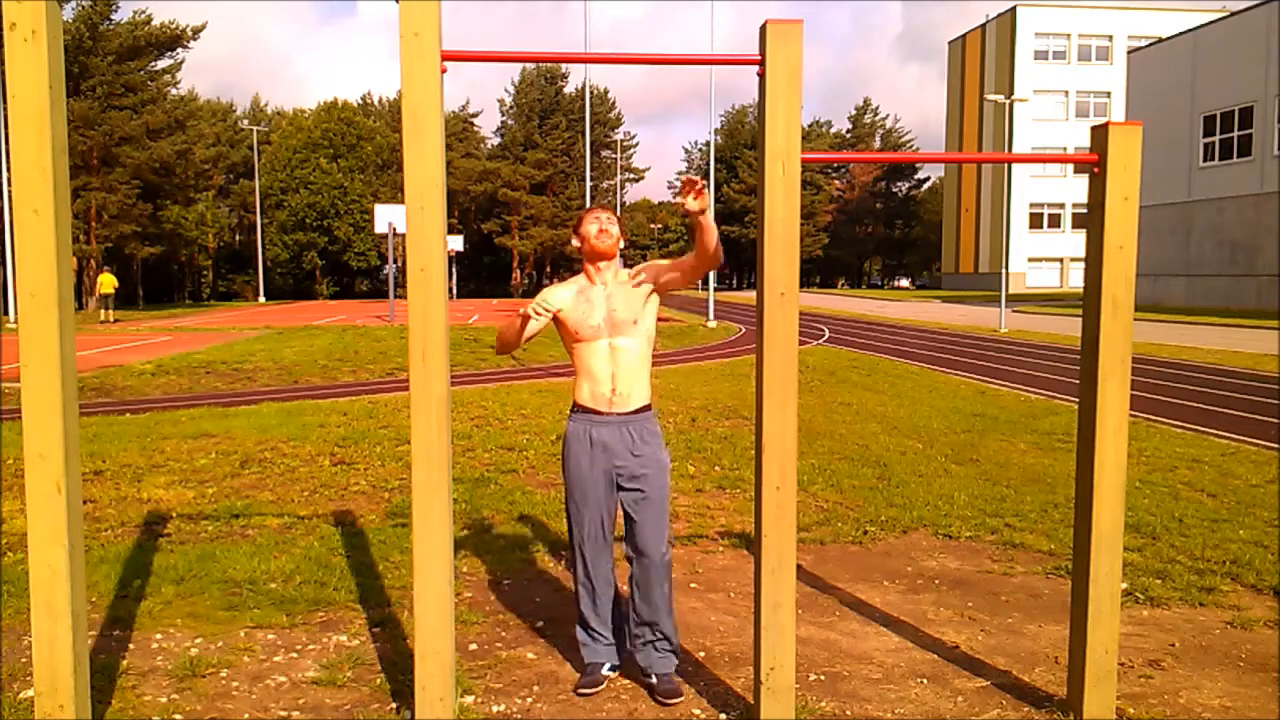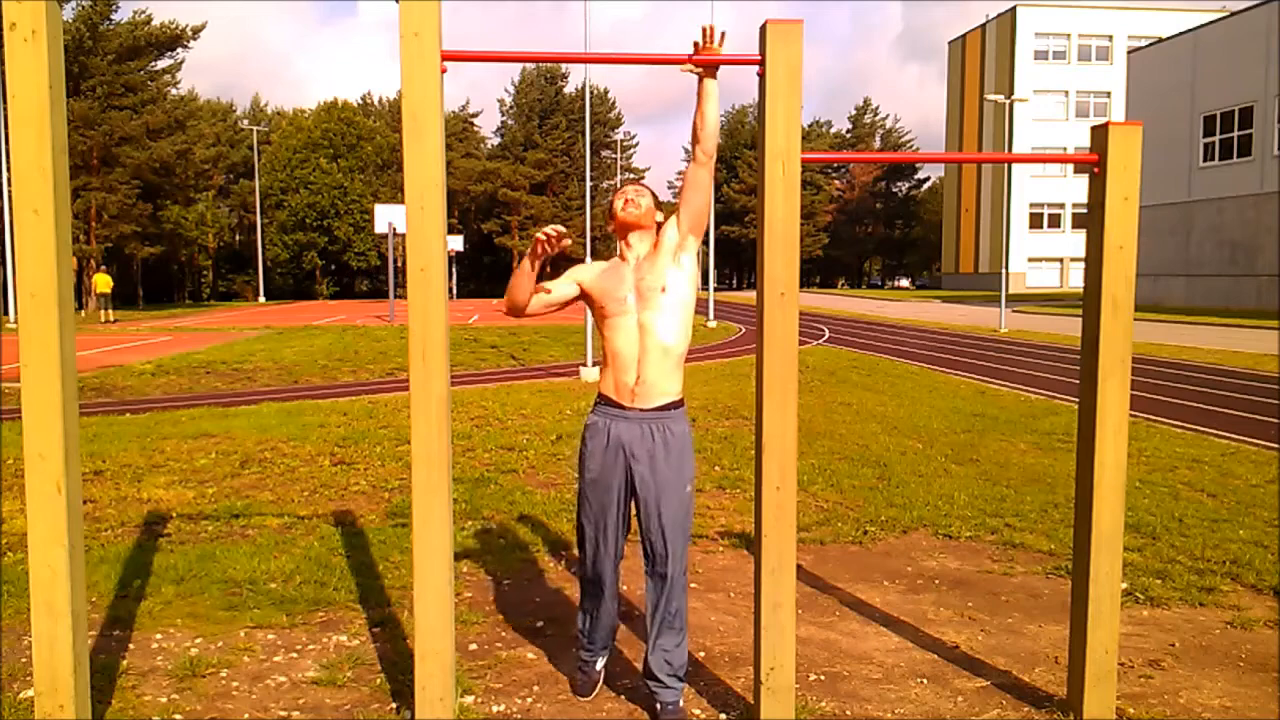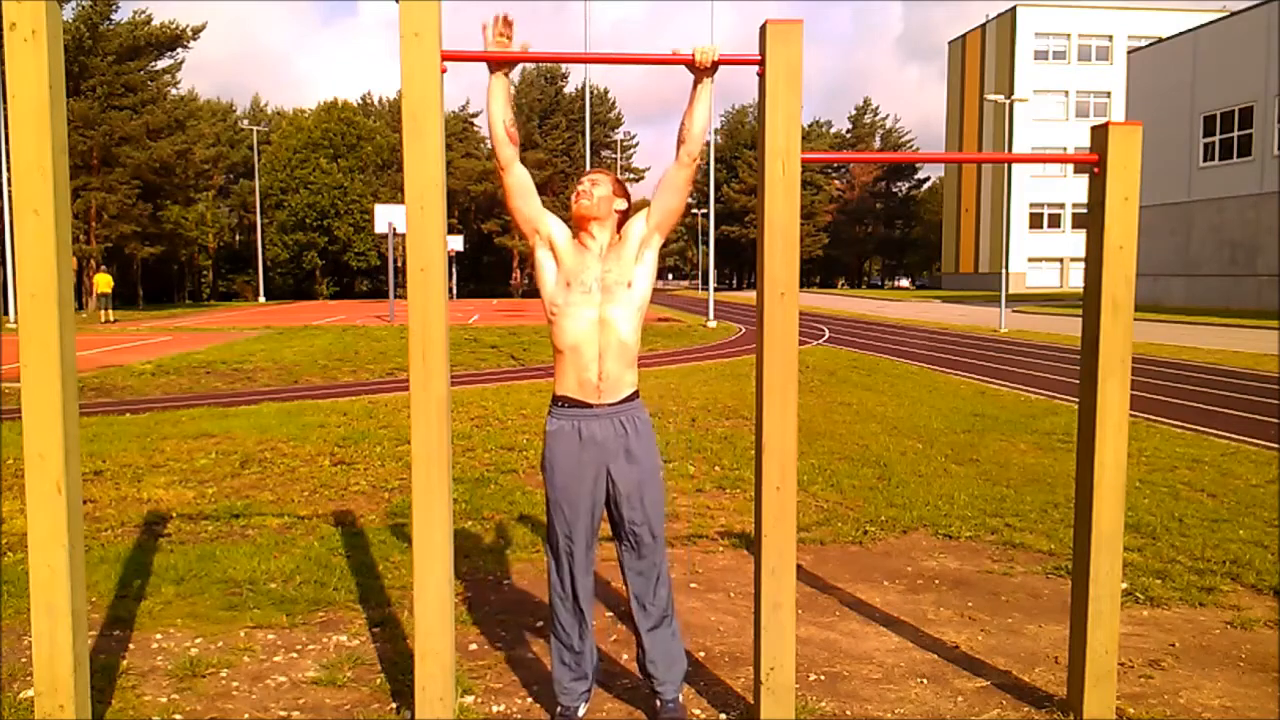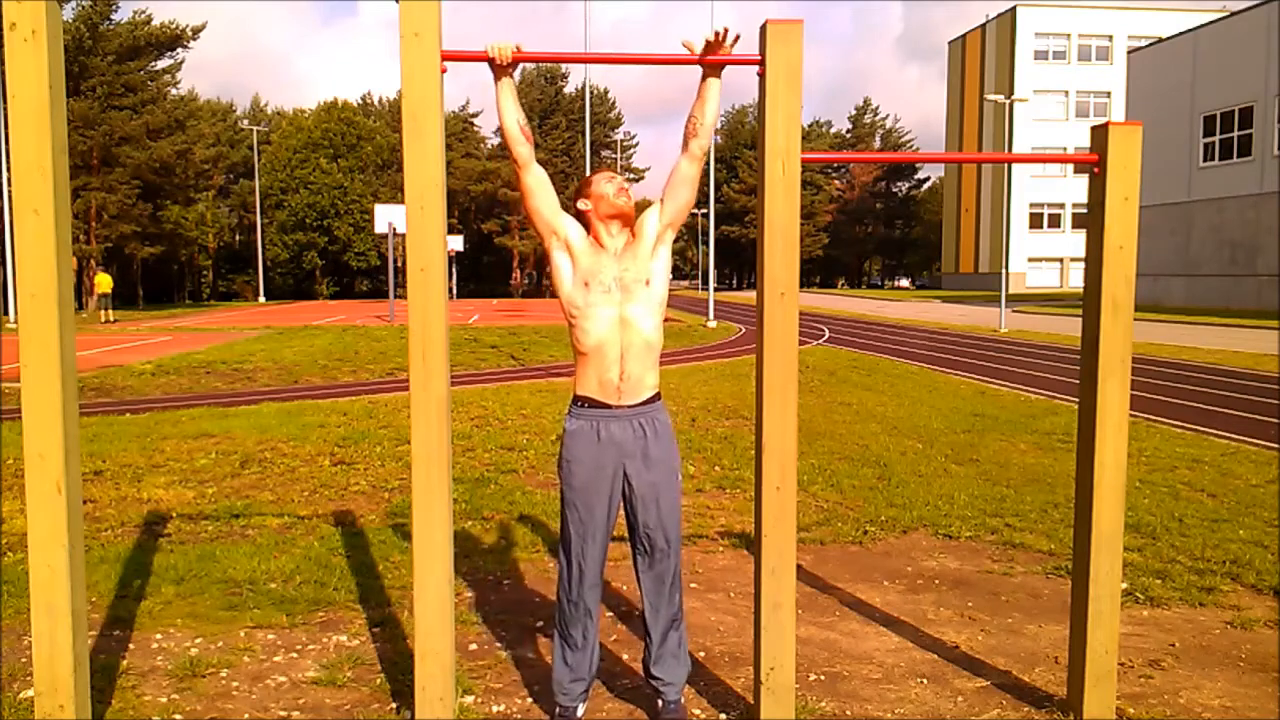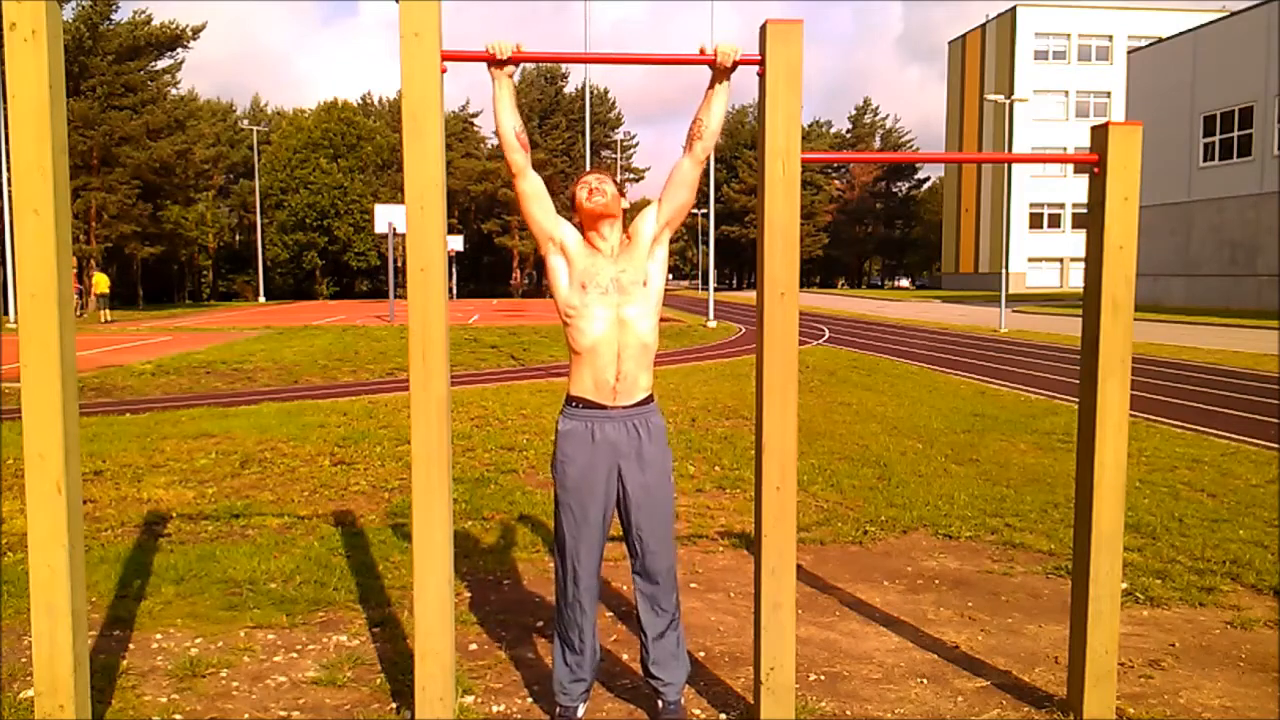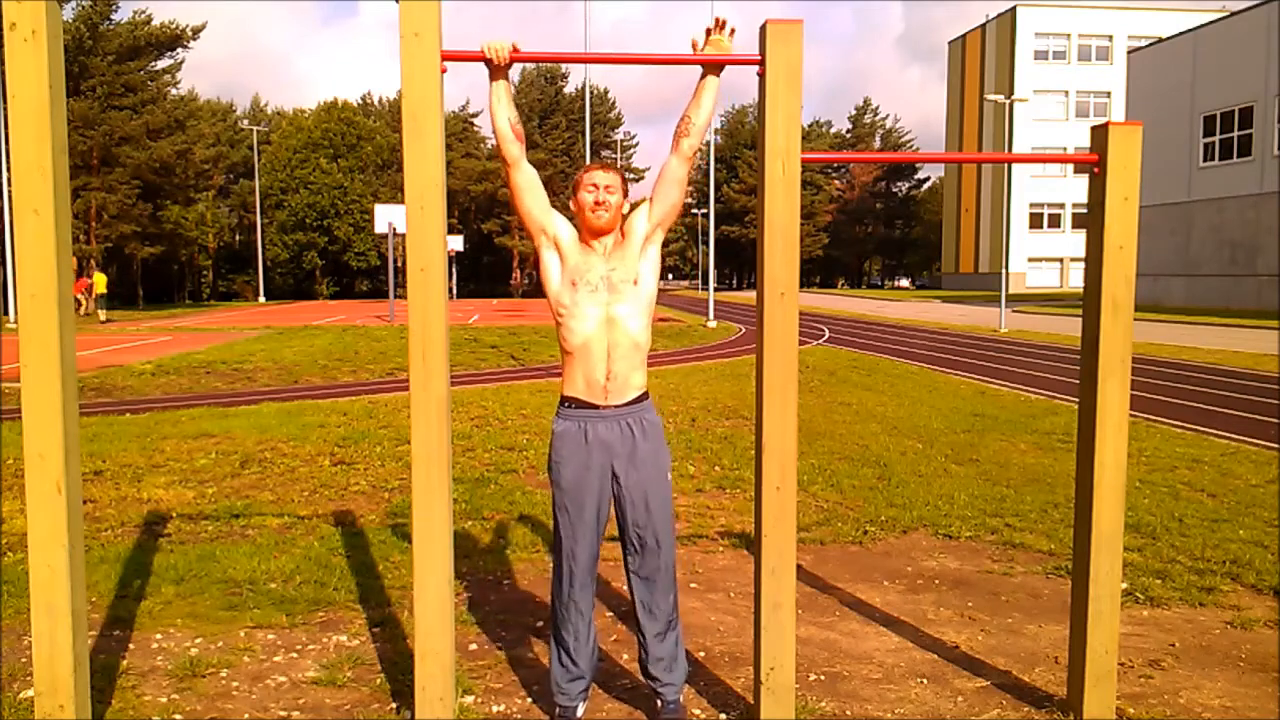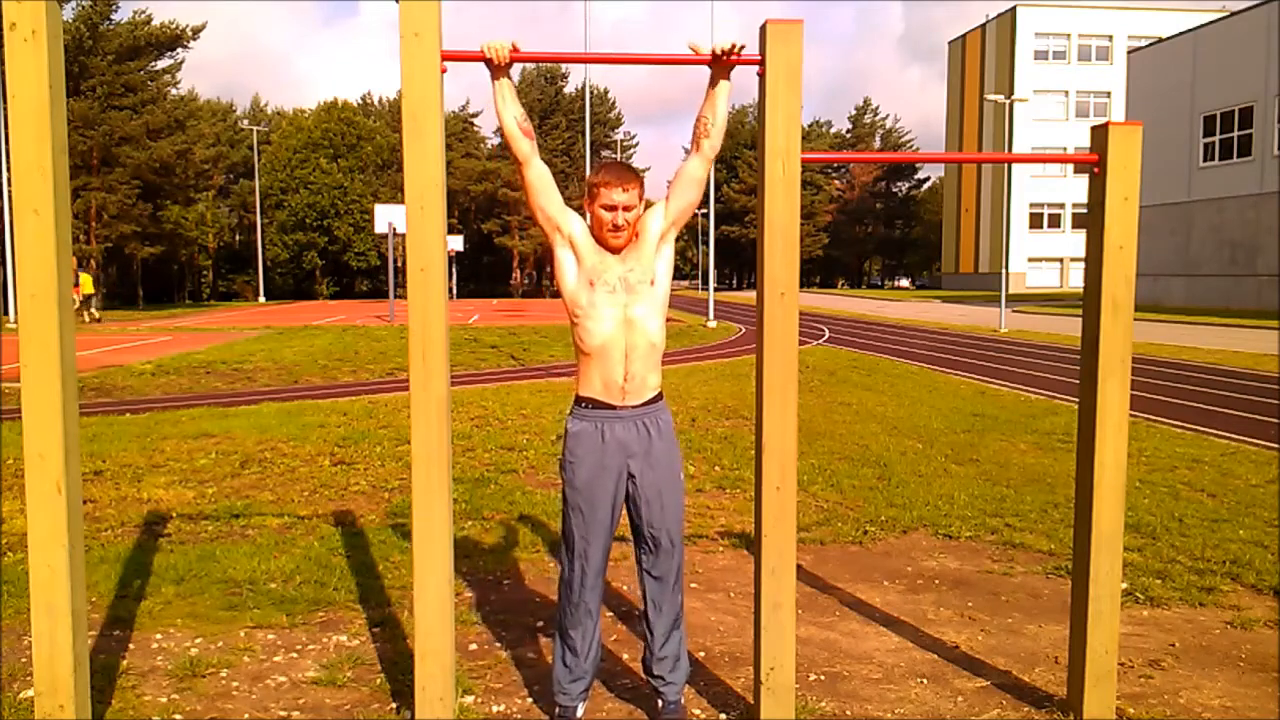
dt=0.7s
person 1, frame 1
left shoulder: (649, 276)
right shoulder: (561, 295)
left elbow: (708, 260)
right elbow: (503, 344)
left wrist: (702, 216)
right wrist: (524, 314)
left hip: (641, 429)
right hip: (586, 431)
left knee: (652, 549)
right knee: (590, 547)
left ankle: (657, 658)
right ankle: (601, 653)
person 1, frame 2
left shoulder: (681, 245)
right shoulder: (593, 274)
left elbow: (703, 156)
right elbow: (517, 306)
left wrist: (708, 80)
right wrist: (534, 256)
left hip: (666, 429)
right hip: (607, 427)
left knee: (668, 560)
right knee: (598, 550)
right ankle: (593, 649)
person 1, frame 3
left shoulder: (642, 240)
right shoulder: (551, 241)
left elbow: (687, 156)
right elbow: (508, 156)
left wrist: (703, 80)
right wrist: (499, 73)
left hip: (629, 421)
right hip: (568, 424)
left knee: (647, 556)
right knee: (570, 562)
person 1, frame 4
left shoulder: (655, 235)
right shoulder: (567, 242)
left elbow: (694, 149)
right elbow: (524, 156)
left wrist: (712, 74)
right wrist: (503, 80)
left hip: (651, 424)
right hip: (589, 427)
left knee: (661, 558)
right knee: (581, 564)
person 1, frame 5
left shoulder: (651, 236)
right shoulder: (562, 245)
left elbow: (696, 151)
right elbow: (520, 163)
left wrist: (720, 79)
right wrist: (502, 79)
left hip: (643, 425)
right hip: (582, 427)
left knee: (656, 562)
right knee: (578, 565)
person 1, frame 6
left shoulder: (645, 236)
right shoulder: (555, 241)
left elbow: (684, 149)
right elbow: (514, 155)
left wrist: (711, 71)
right wrist: (499, 78)
left hip: (639, 423)
right hip: (577, 426)
left knee: (653, 559)
right knee: (575, 563)
person 1, frame 7
left shoulder: (659, 234)
right shoulder: (569, 239)
left elbow: (703, 151)
right elbow: (527, 152)
left wrist: (719, 77)
right wrist: (501, 78)
left hip: (653, 423)
right hip: (590, 427)
left knee: (663, 558)
right knee: (584, 564)
